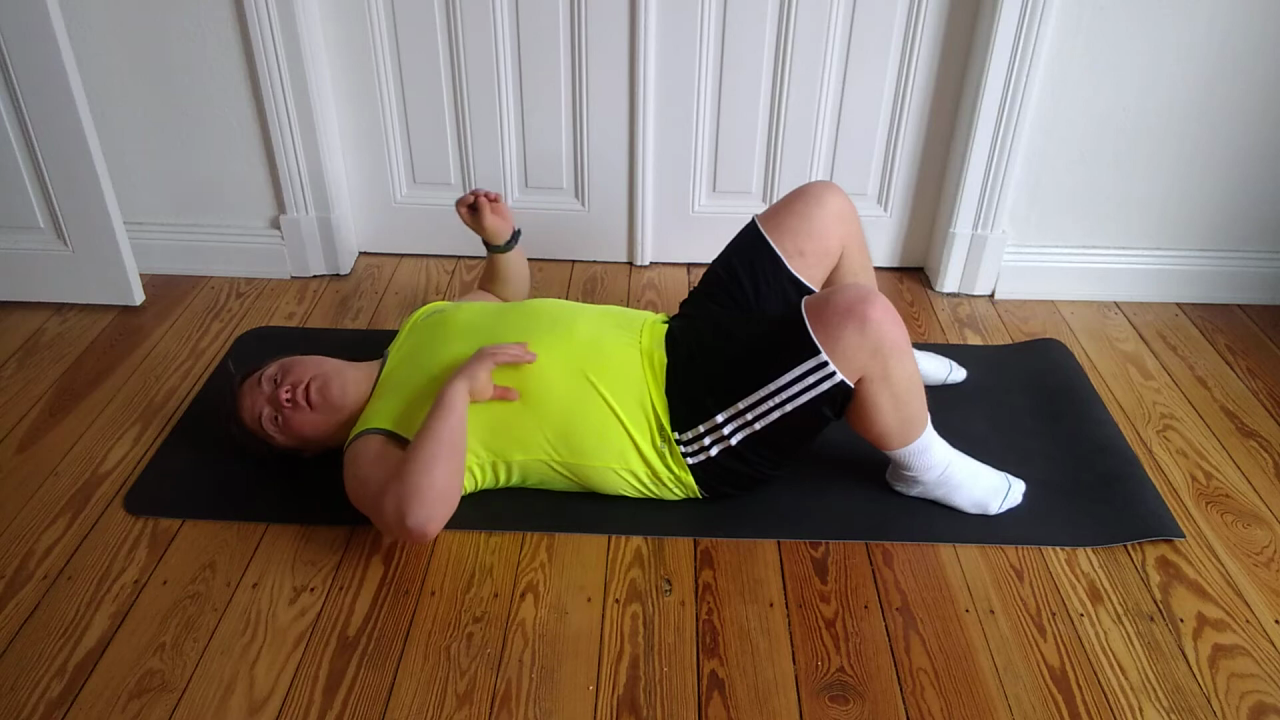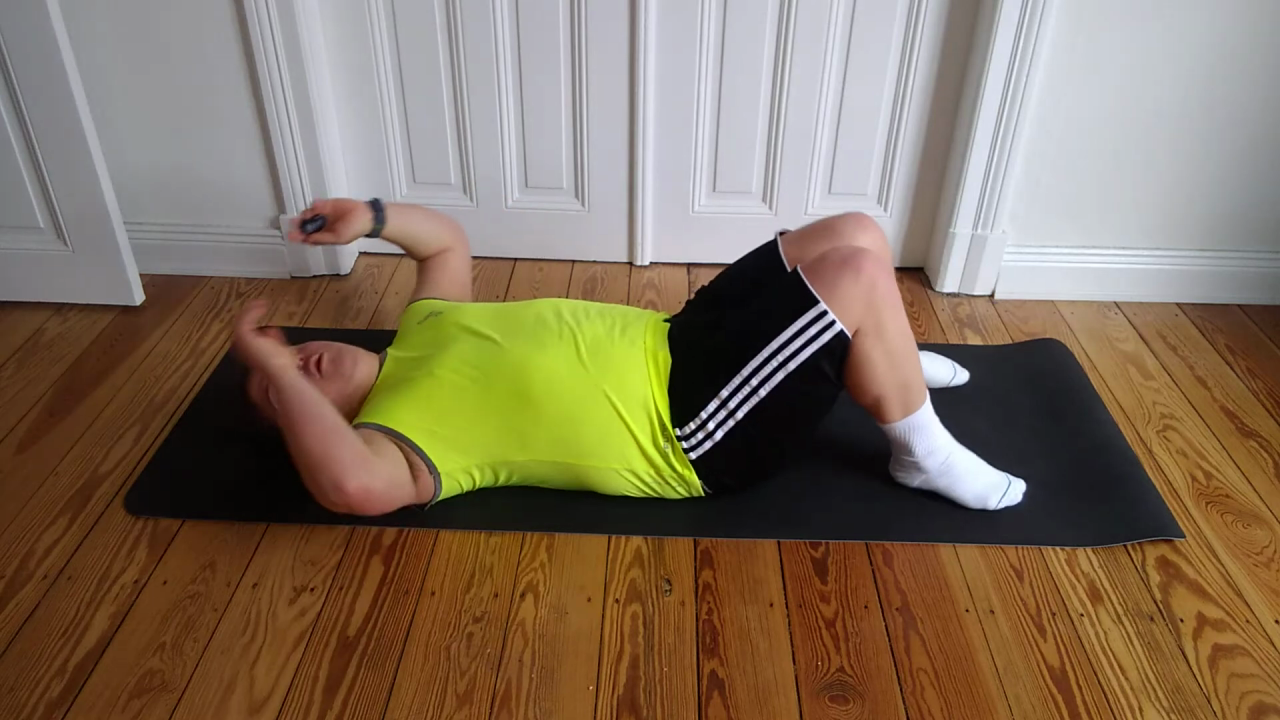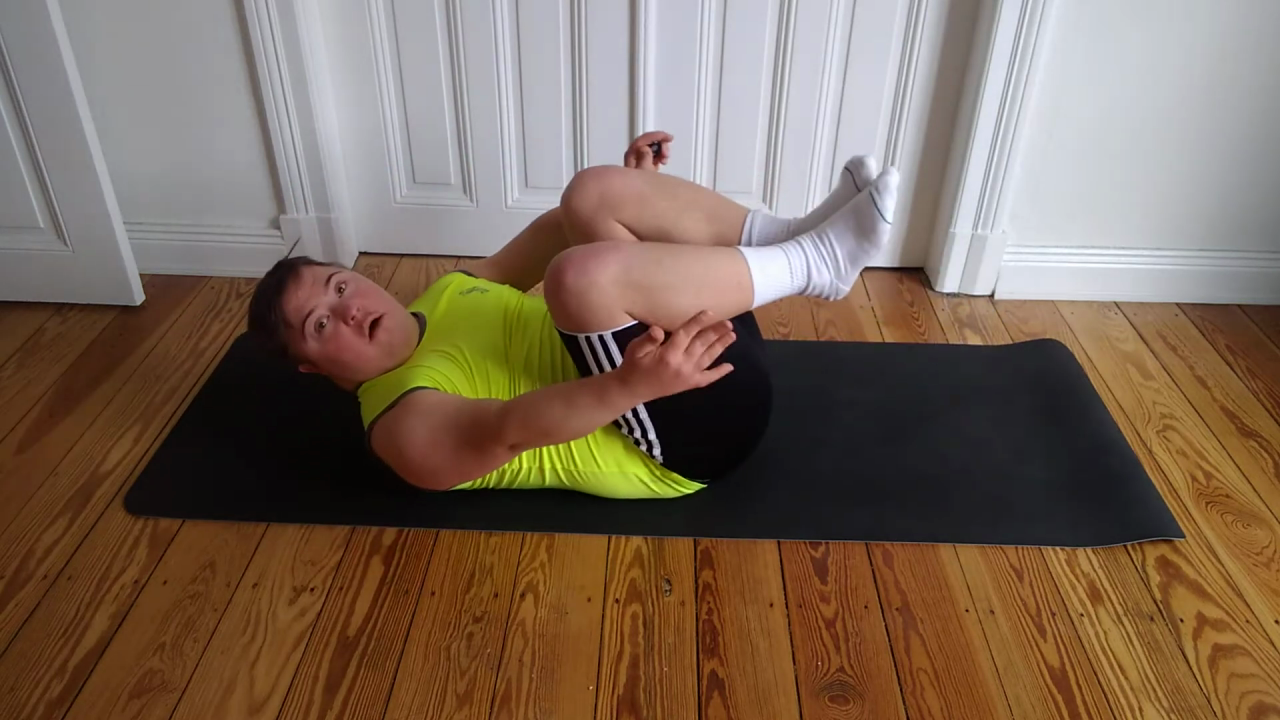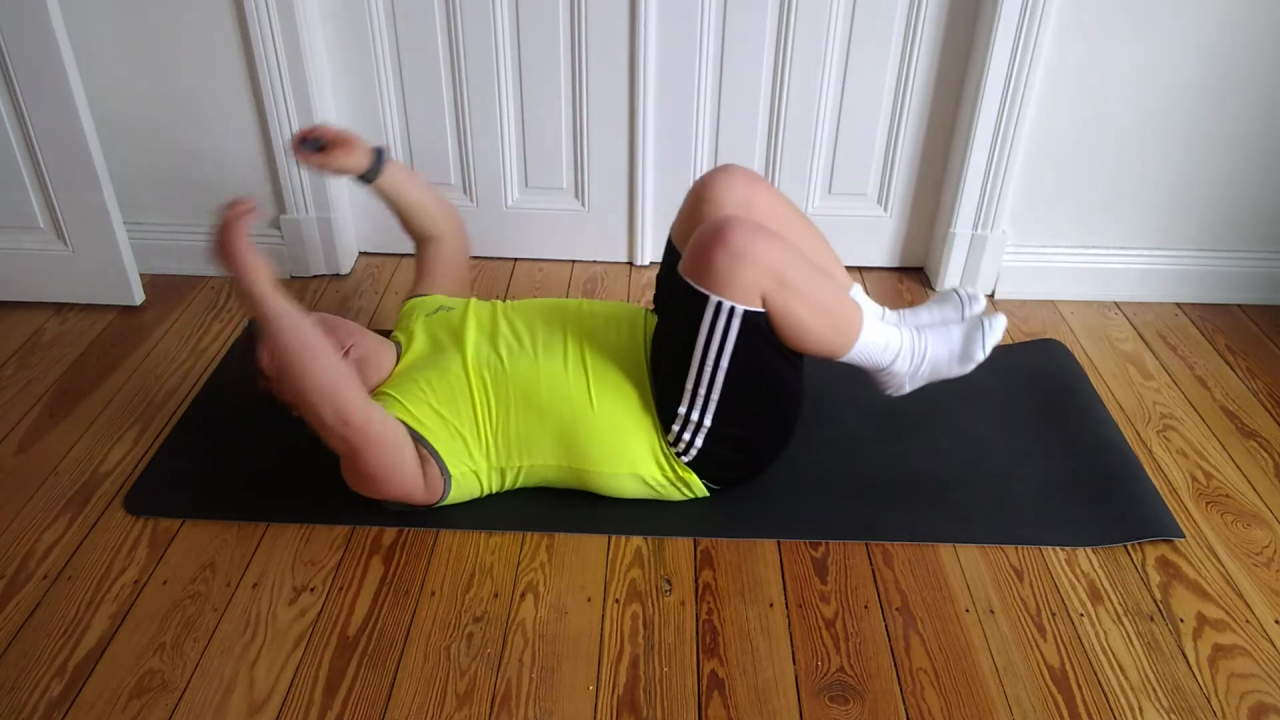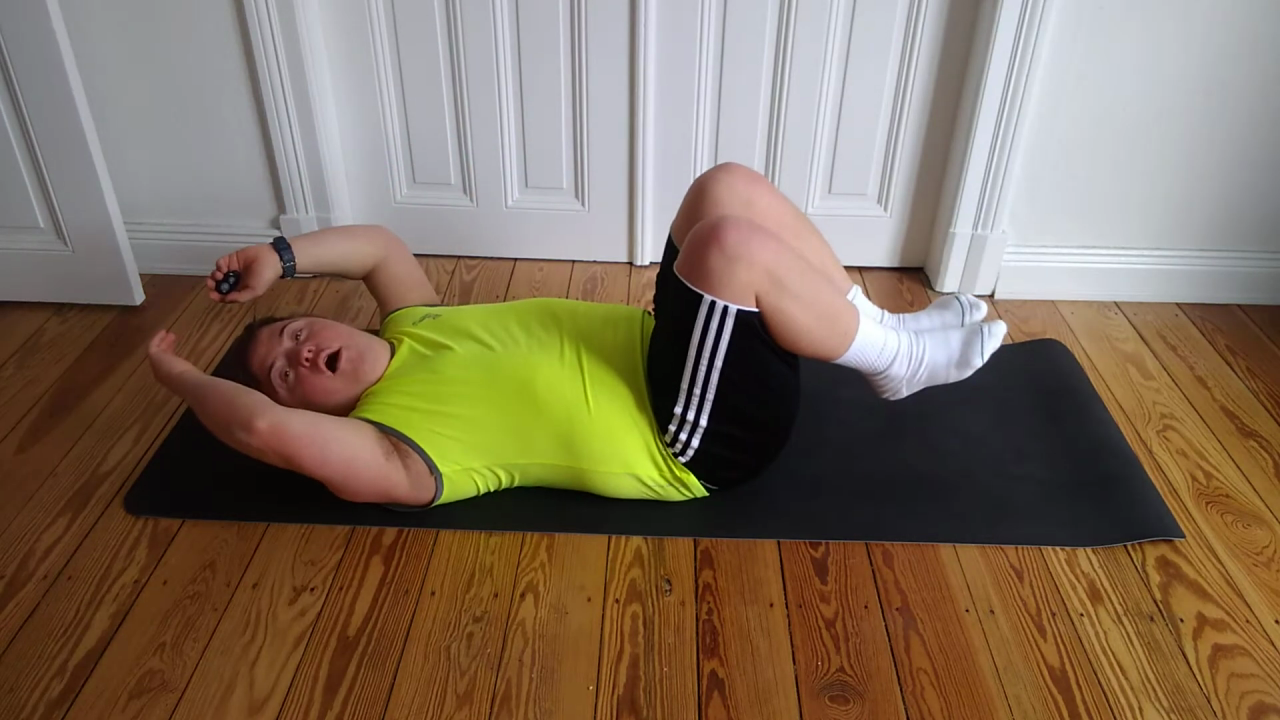
dt=1s
person 1, frame 1
left shoulder: (420, 329)
right shoulder: (370, 449)
left elbow: (506, 295)
right elbow: (417, 517)
left wrist: (500, 239)
right wrist: (458, 389)
left hip: (677, 344)
right hip: (691, 438)
left knee: (823, 208)
right knee: (860, 322)
left ankle: (882, 371)
right ankle: (923, 466)
person 1, frame 2
left shoulder: (420, 333)
right shoulder: (384, 439)
left elbow: (449, 239)
right elbow: (346, 485)
left wrist: (372, 215)
right wrist: (269, 368)
left hip: (678, 344)
right hip: (693, 431)
left knee: (852, 236)
right knee: (858, 273)
left ankle: (891, 369)
right ankle: (921, 454)
person 1, frame 3
left shoulder: (445, 296)
right shoulder: (404, 426)
left elbow: (545, 240)
right elbow: (512, 428)
left wrist: (635, 195)
right wrist: (637, 385)
left hip: (710, 357)
right hip: (696, 428)
left knee: (593, 193)
right knee: (585, 274)
left ankle: (791, 243)
right ankle: (811, 264)
person 1, frame 4
left shoulder: (425, 321)
right shoulder: (383, 462)
left elbow: (443, 225)
right elbow: (335, 404)
left wrist: (371, 162)
right wrist: (256, 282)
left hip: (661, 354)
right hip: (692, 441)
left knee: (727, 193)
right knee: (737, 243)
left ankle: (877, 332)
right ankle: (900, 358)
person 1, frame 5
left shoulder: (411, 331)
right shoulder: (379, 450)
left elbow: (380, 245)
right elbow: (263, 430)
left wrist: (280, 255)
right wrist: (176, 374)
left hip: (660, 349)
right hip: (694, 439)
left knee: (729, 189)
right knee: (733, 244)
left ankle: (879, 333)
right ankle: (900, 358)
